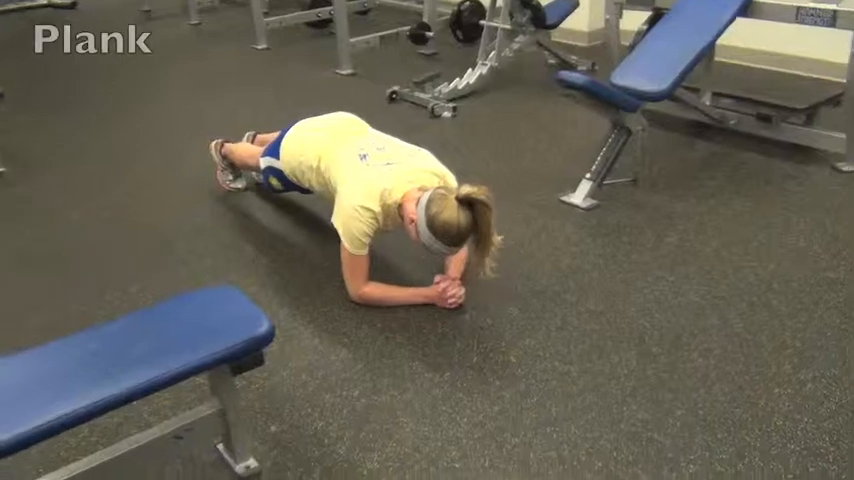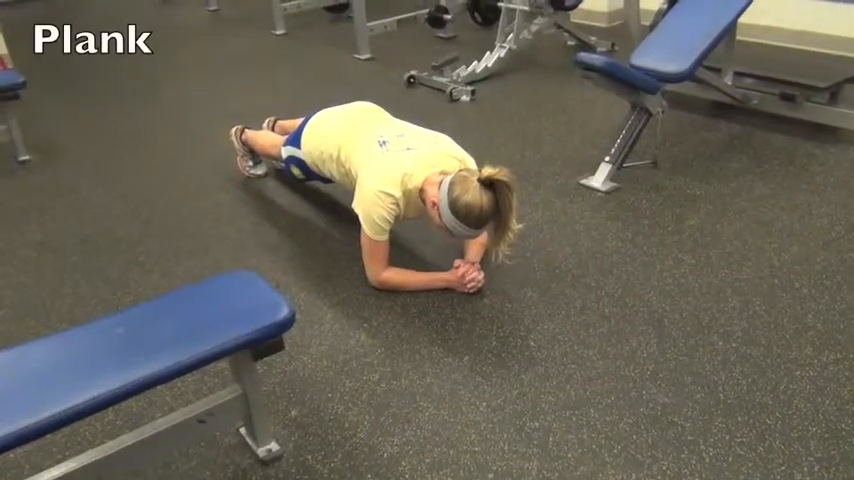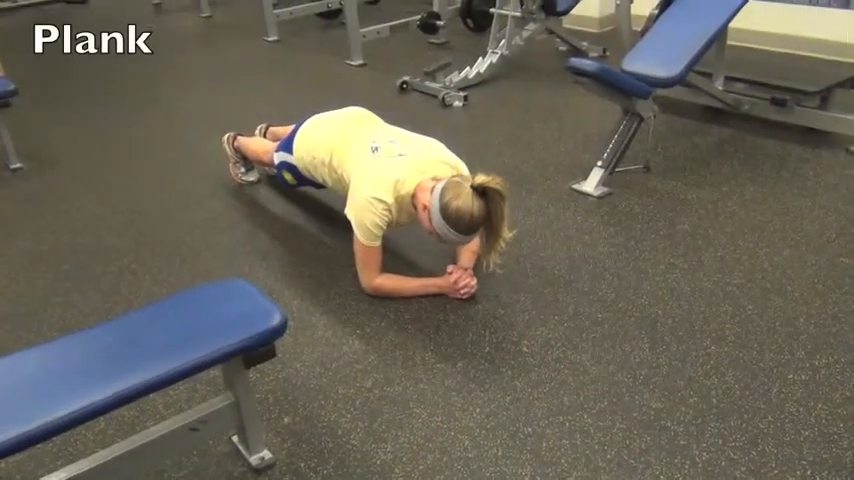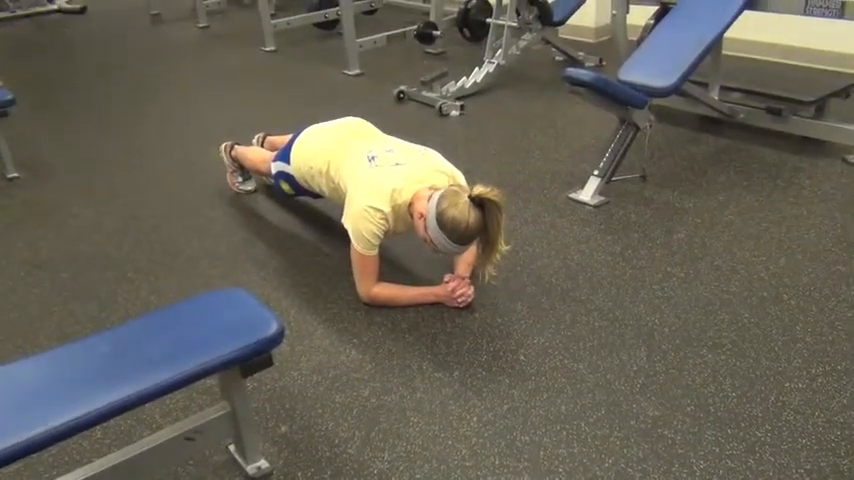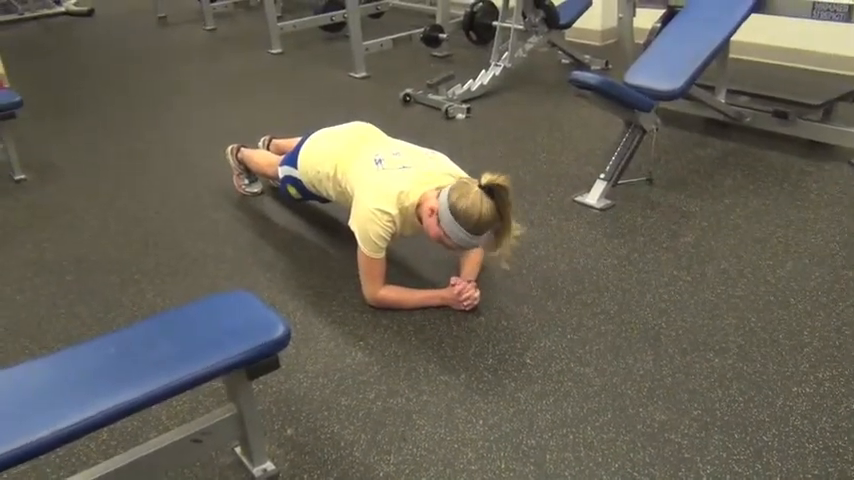
dt=1s
person 1, frame 1
left shoulder: (441, 181)
right shoulder: (362, 206)
left elbow: (458, 243)
right elbow: (358, 290)
left wrist: (453, 279)
right wrist: (430, 295)
left hip: (343, 127)
right hip: (297, 148)
right knee: (261, 163)
left ankle: (256, 139)
right ankle: (224, 151)
person 1, frame 2
left shoulder: (462, 166)
right shoulder: (382, 193)
left elbow: (478, 229)
right elbow: (377, 276)
left wrist: (472, 263)
right wrist: (449, 280)
left hip: (363, 117)
right hip: (319, 139)
right knee: (283, 151)
left ankle: (276, 125)
right ankle: (244, 137)
person 1, frame 3
left shoulder: (455, 173)
right shoulder: (376, 199)
left elbow: (471, 231)
right elbow: (371, 282)
left wrist: (464, 269)
right wrist: (442, 285)
left hip: (355, 122)
right hip: (312, 143)
right knee: (274, 157)
left ankle: (268, 131)
right ankle: (237, 144)
person 1, frame 4
left shoulder: (452, 181)
right shoulder: (372, 208)
left elbow: (469, 239)
right elbow: (368, 291)
left wrist: (462, 277)
right wrist: (440, 294)
left hip: (353, 132)
right hip: (309, 153)
right knee: (273, 167)
left ankle: (266, 141)
right ankle: (234, 152)
person 1, frame 5
left shoulder: (459, 185)
right shoulder: (380, 209)
left elbow: (474, 243)
right elbow: (374, 293)
left wrist: (467, 281)
right wrist: (445, 297)
left hip: (359, 137)
right hip: (314, 159)
right knee: (280, 171)
left ankle: (271, 144)
right ankle: (241, 155)
